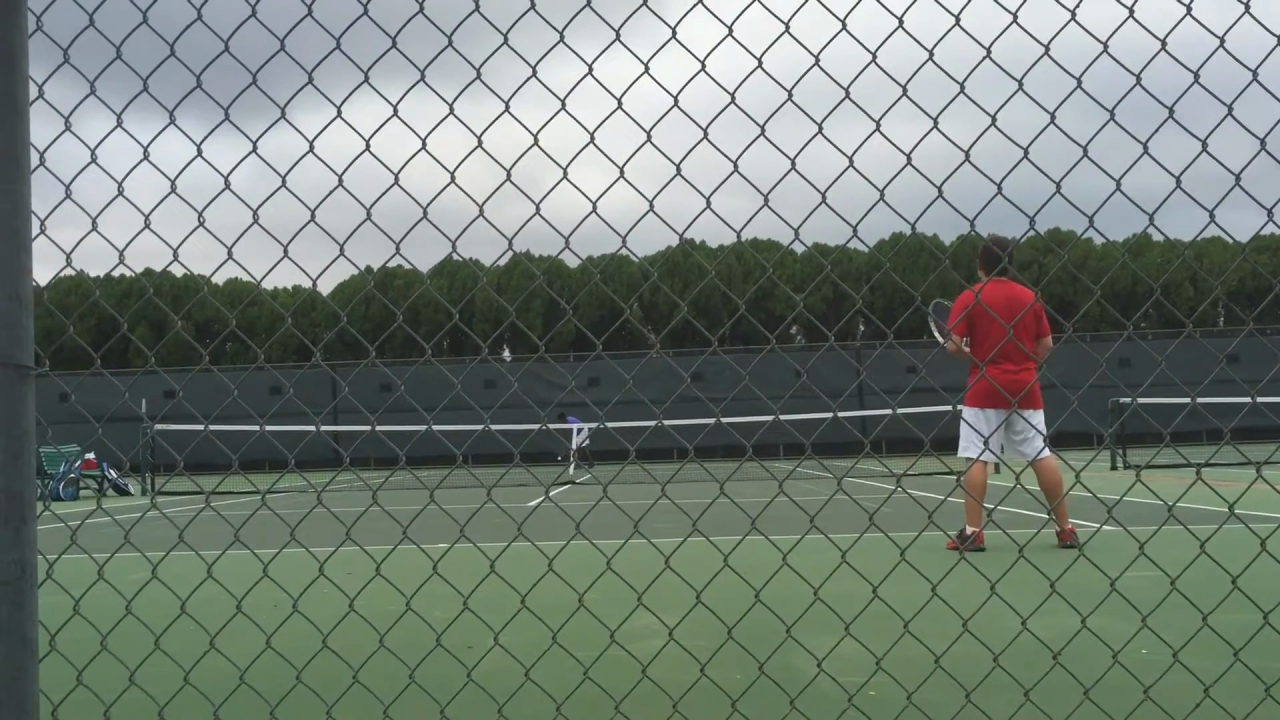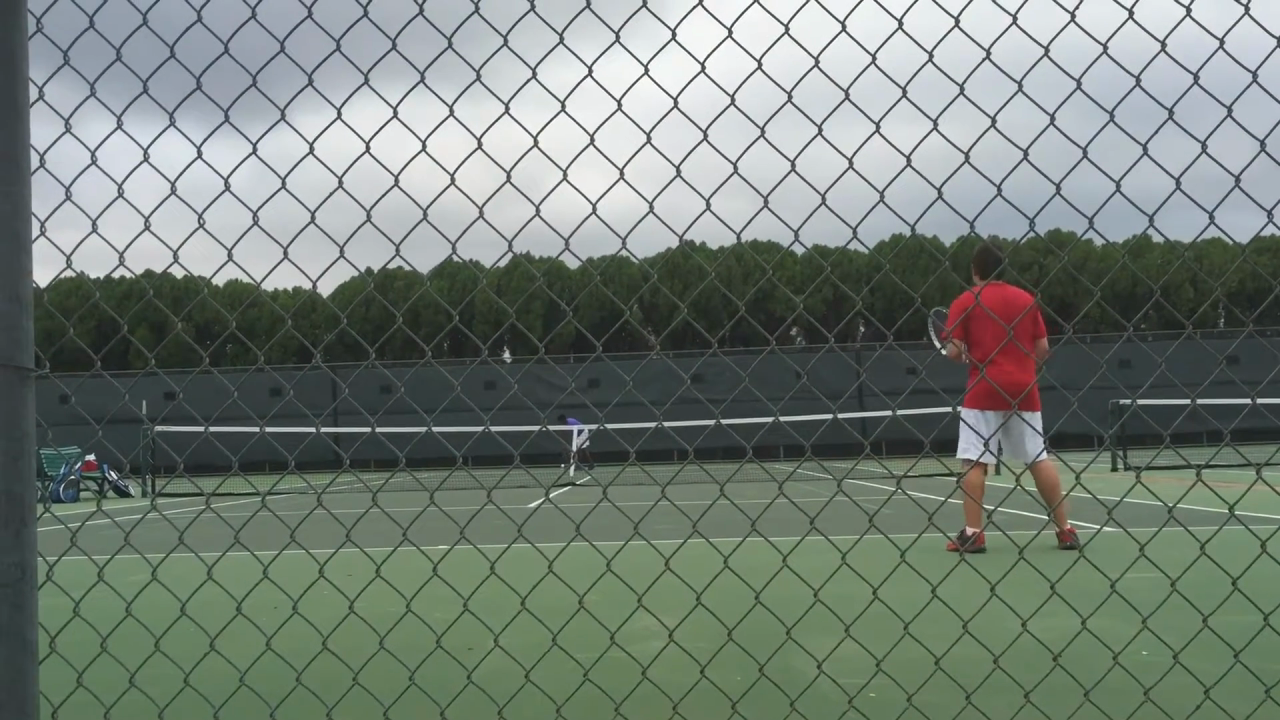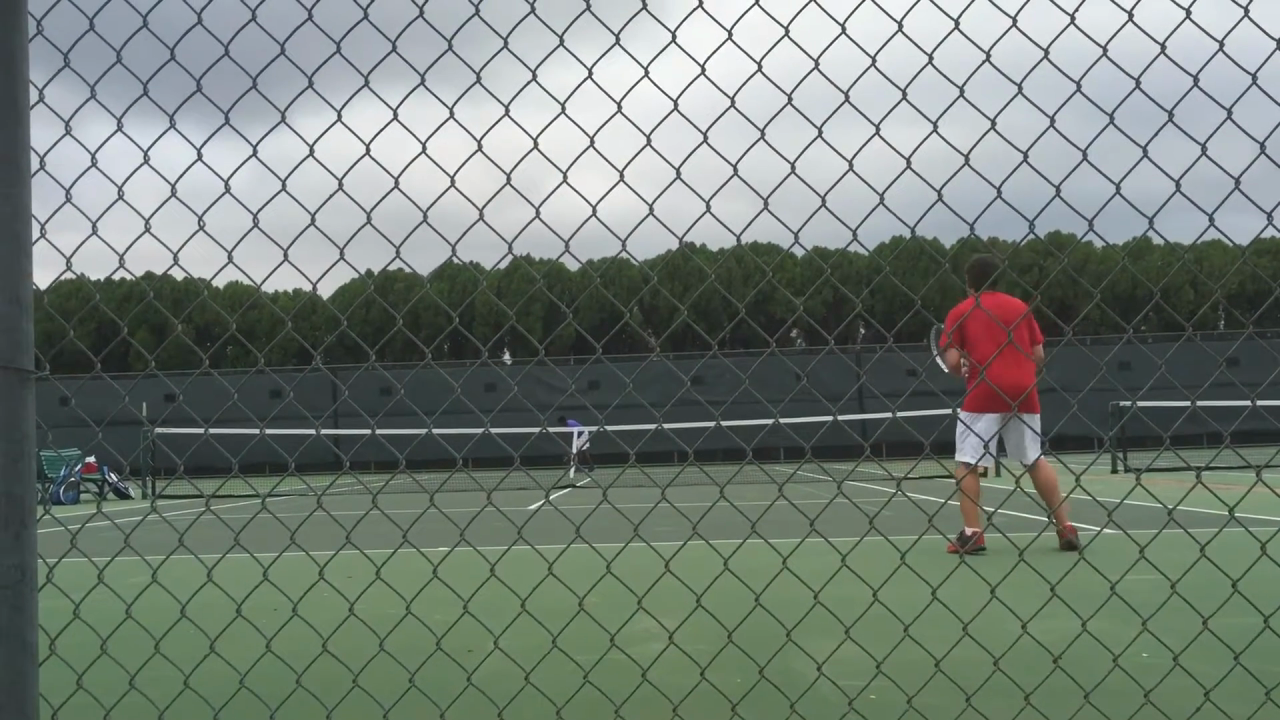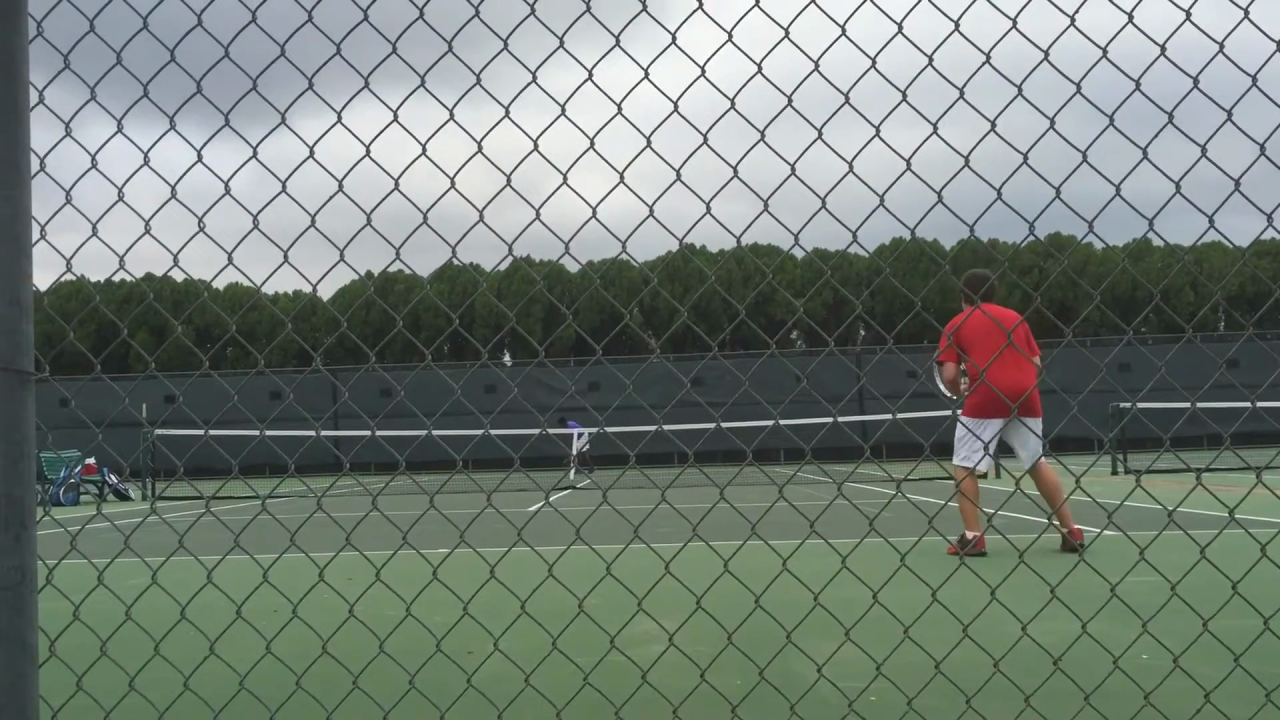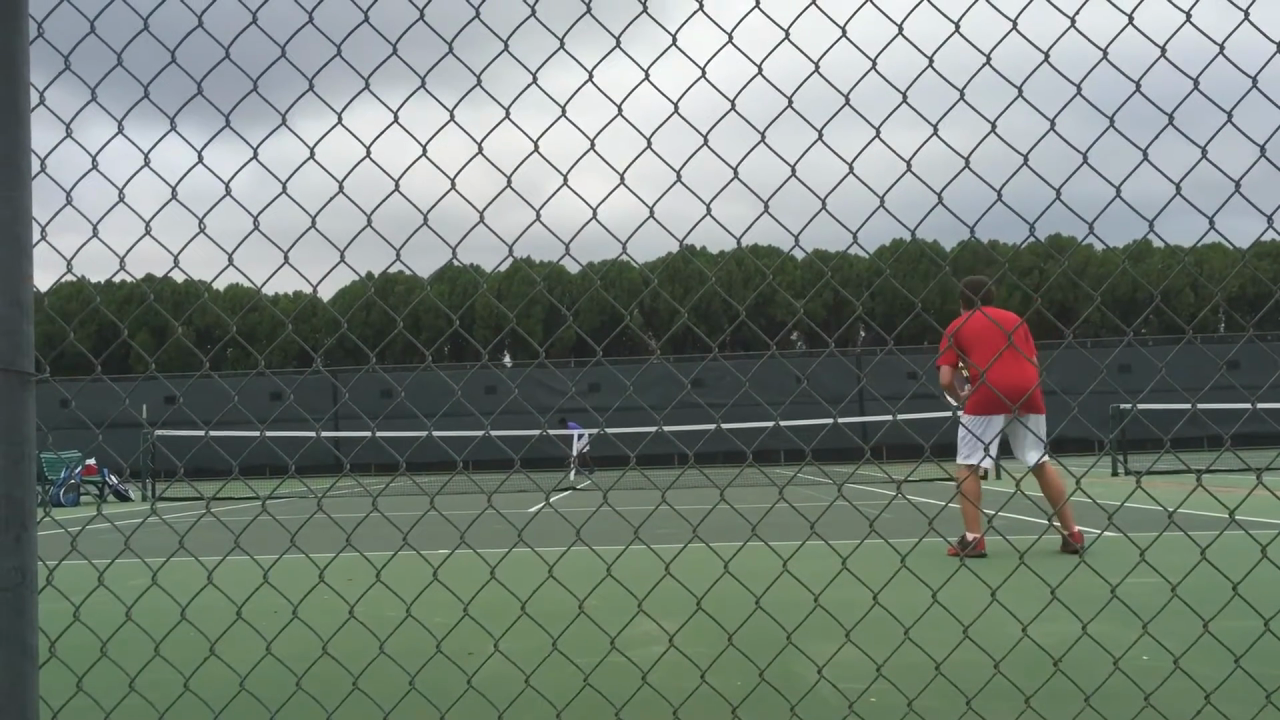
dt=0.1s
person 1, frame 1
left shoulder: (970, 298)
right shoulder: (1030, 297)
left elbow: (953, 345)
right elbow: (1046, 344)
left hip: (985, 389)
right hip: (1025, 388)
left knee: (976, 458)
right knee: (1042, 456)
left ankle: (973, 532)
right ankle: (1065, 529)
person 1, frame 2
left shoulder: (965, 302)
right shoulder: (1025, 299)
left elbow: (952, 350)
right elbow: (1042, 347)
left hip: (985, 390)
right hip: (1023, 389)
left knee: (972, 460)
right knee: (1038, 458)
left ankle: (973, 532)
right ankle: (1065, 529)
person 1, frame 3
left shoulder: (961, 312)
right shoulder: (1020, 306)
left elbow: (952, 361)
right elbow: (1038, 354)
left wrist: (964, 372)
left hip: (984, 393)
right hip: (1024, 391)
left knee: (968, 463)
right knee: (1036, 460)
left ankle: (972, 533)
right ankle: (1065, 528)
person 1, frame 4
left shoulder: (957, 323)
right shoulder: (1015, 316)
left elbow: (949, 375)
right elbow: (1035, 363)
left wrist: (961, 390)
left hip: (985, 397)
right hip: (1026, 394)
left knee: (965, 466)
right knee: (1036, 463)
left ankle: (973, 536)
right ankle: (1070, 530)
person 1, frame 5
left shoulder: (957, 327)
right shoulder: (1014, 318)
left elbow: (945, 380)
right elbow: (1034, 362)
left wrist: (959, 396)
left hip: (988, 396)
right hip: (1028, 392)
left knee: (968, 465)
right knee: (1041, 462)
left ankle: (973, 538)
right ankle: (1071, 533)
